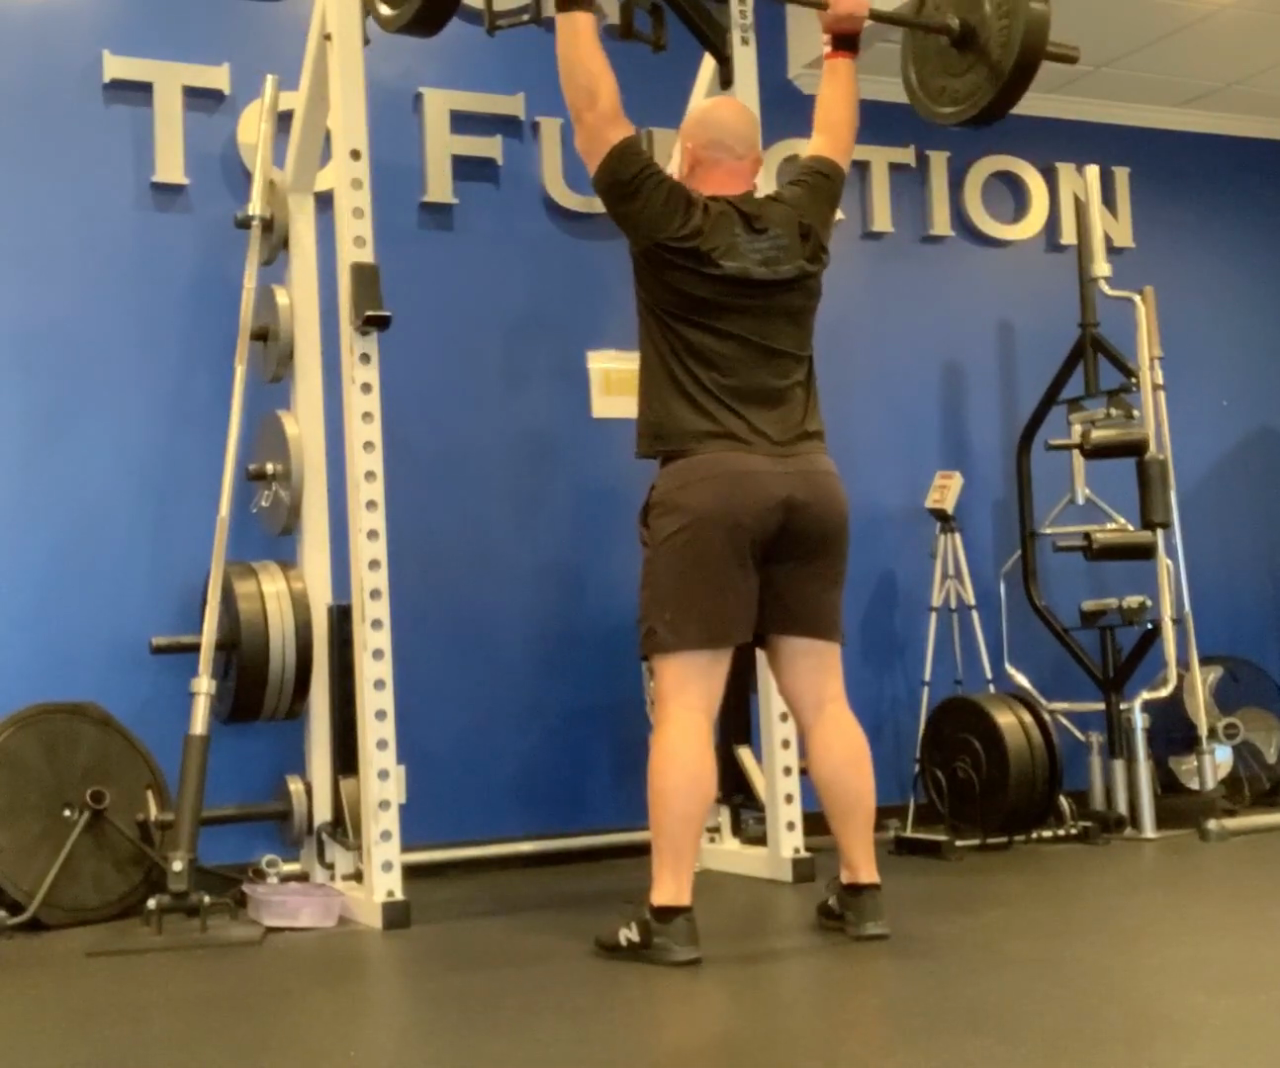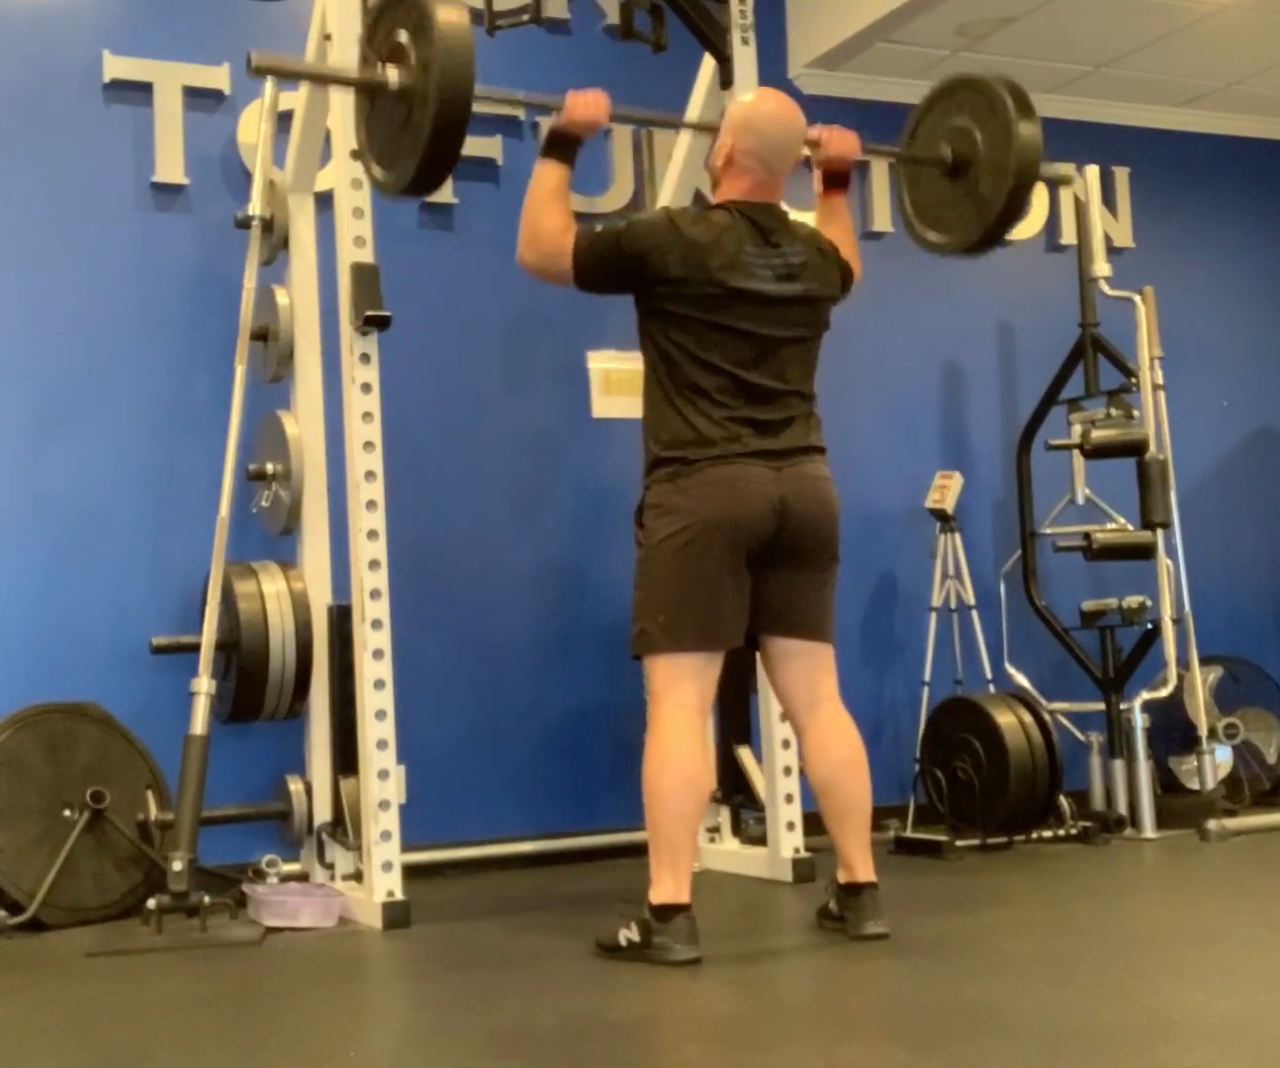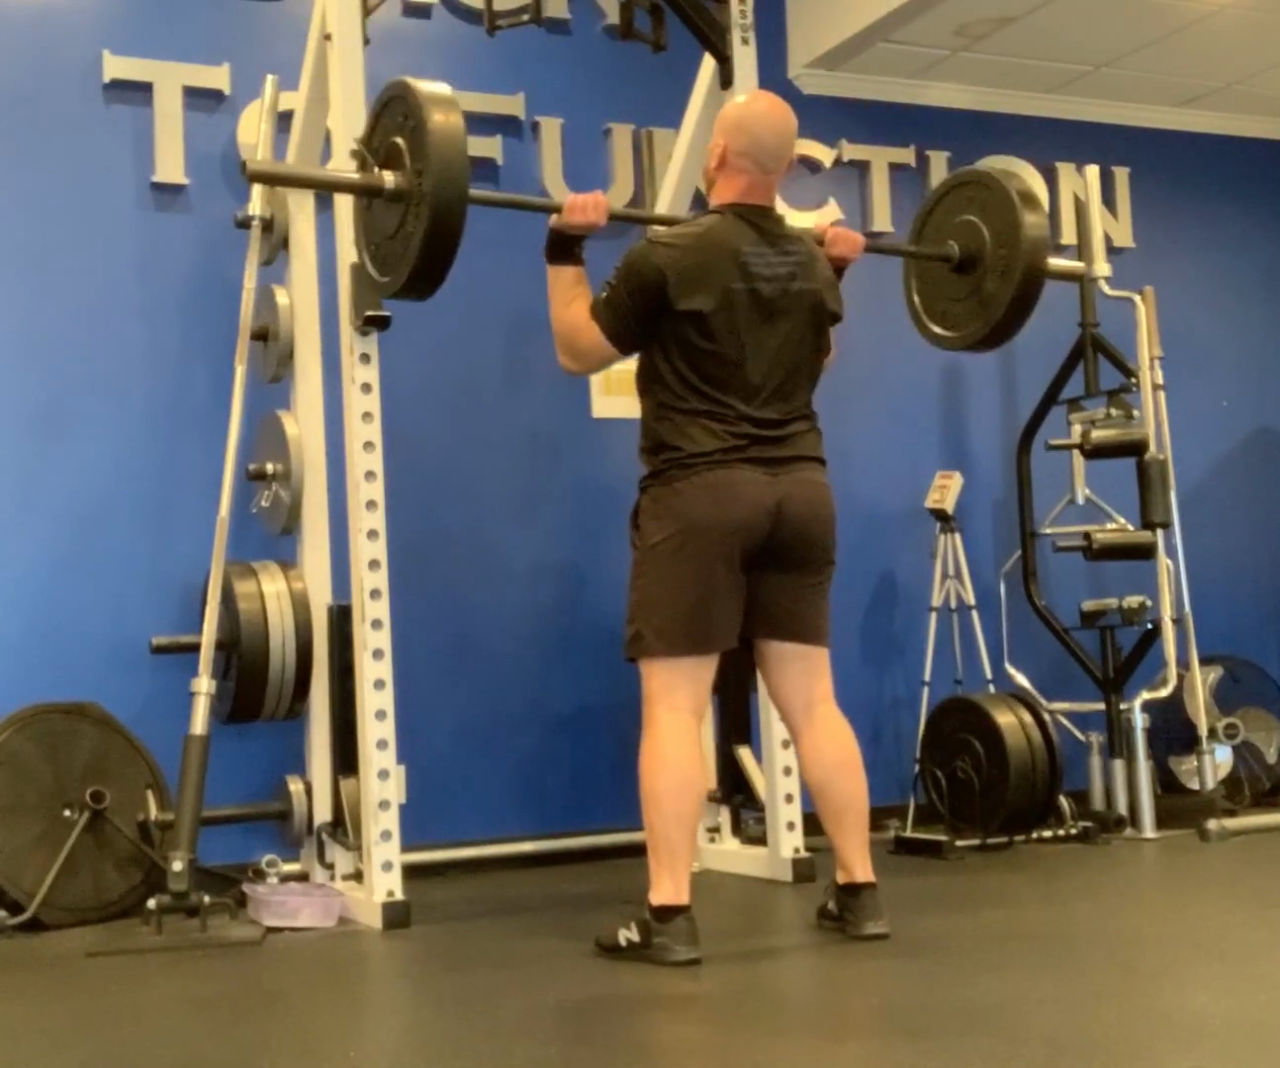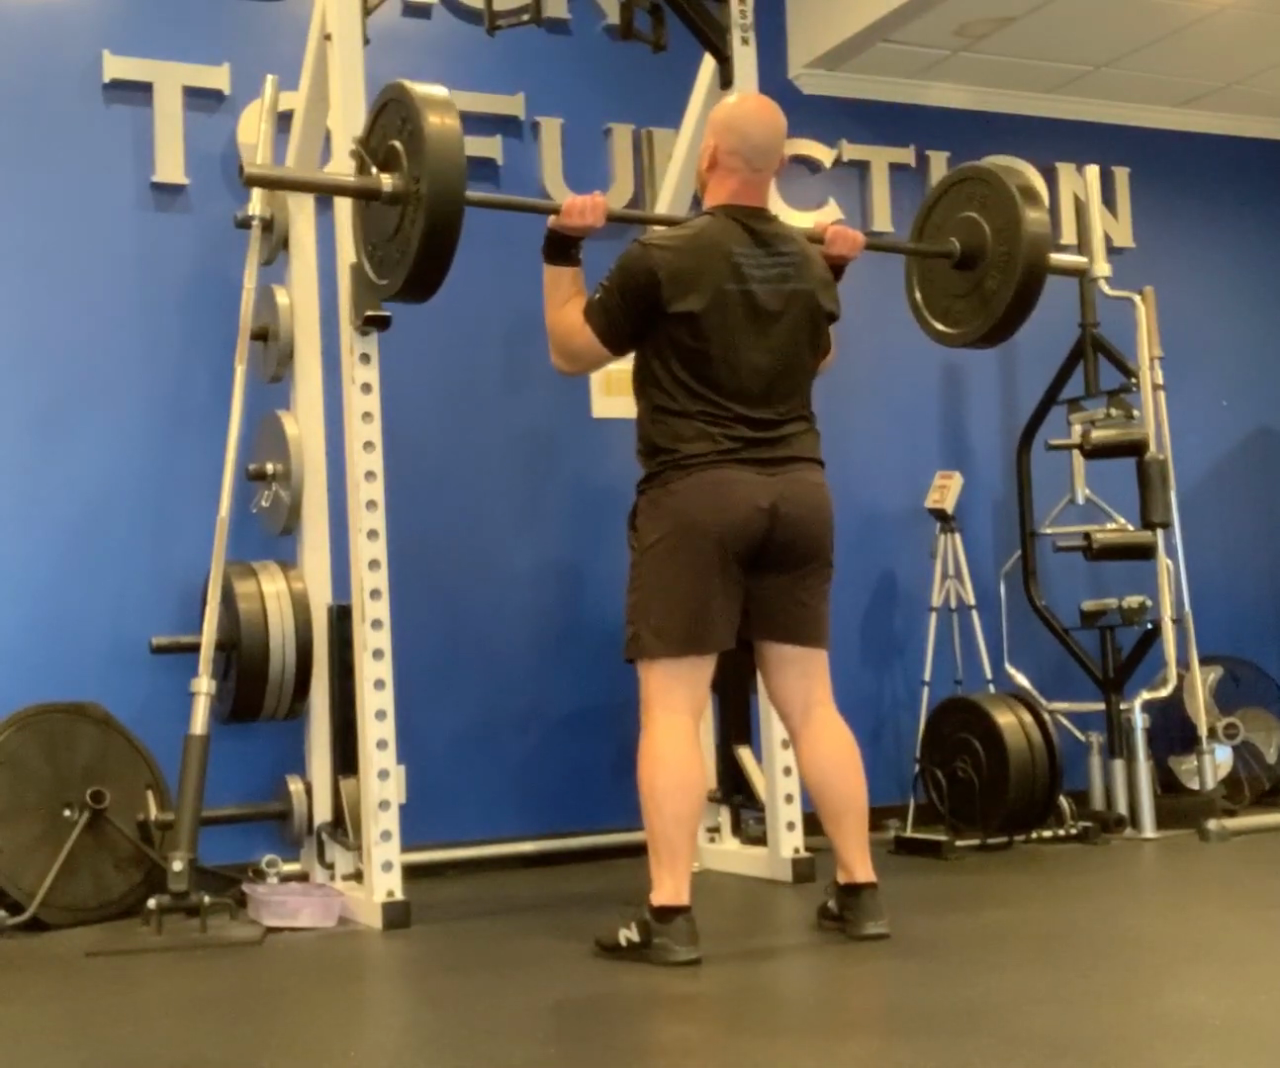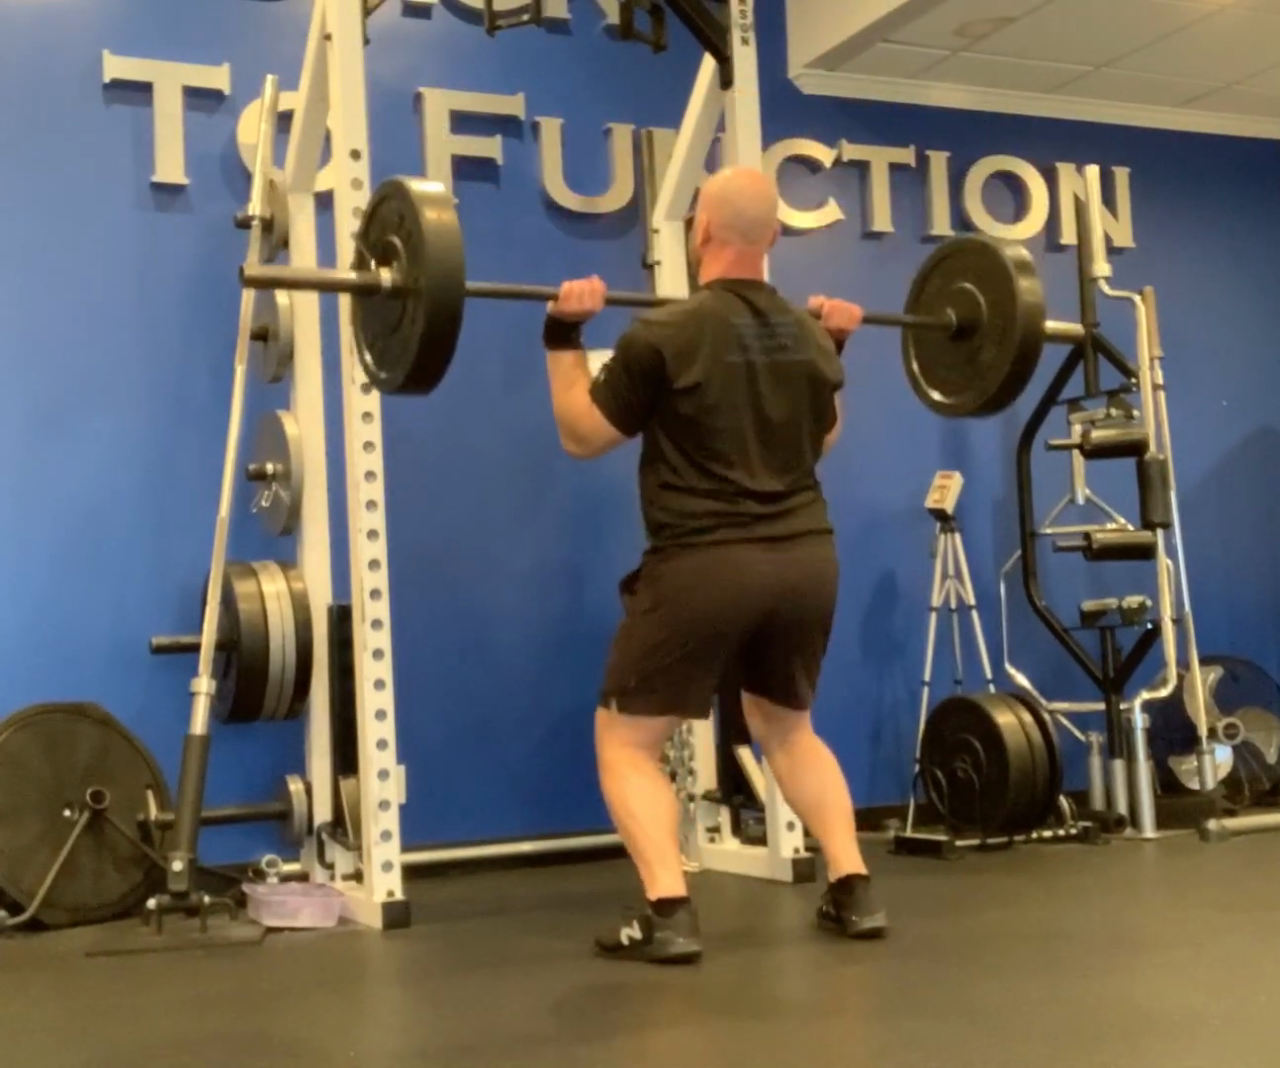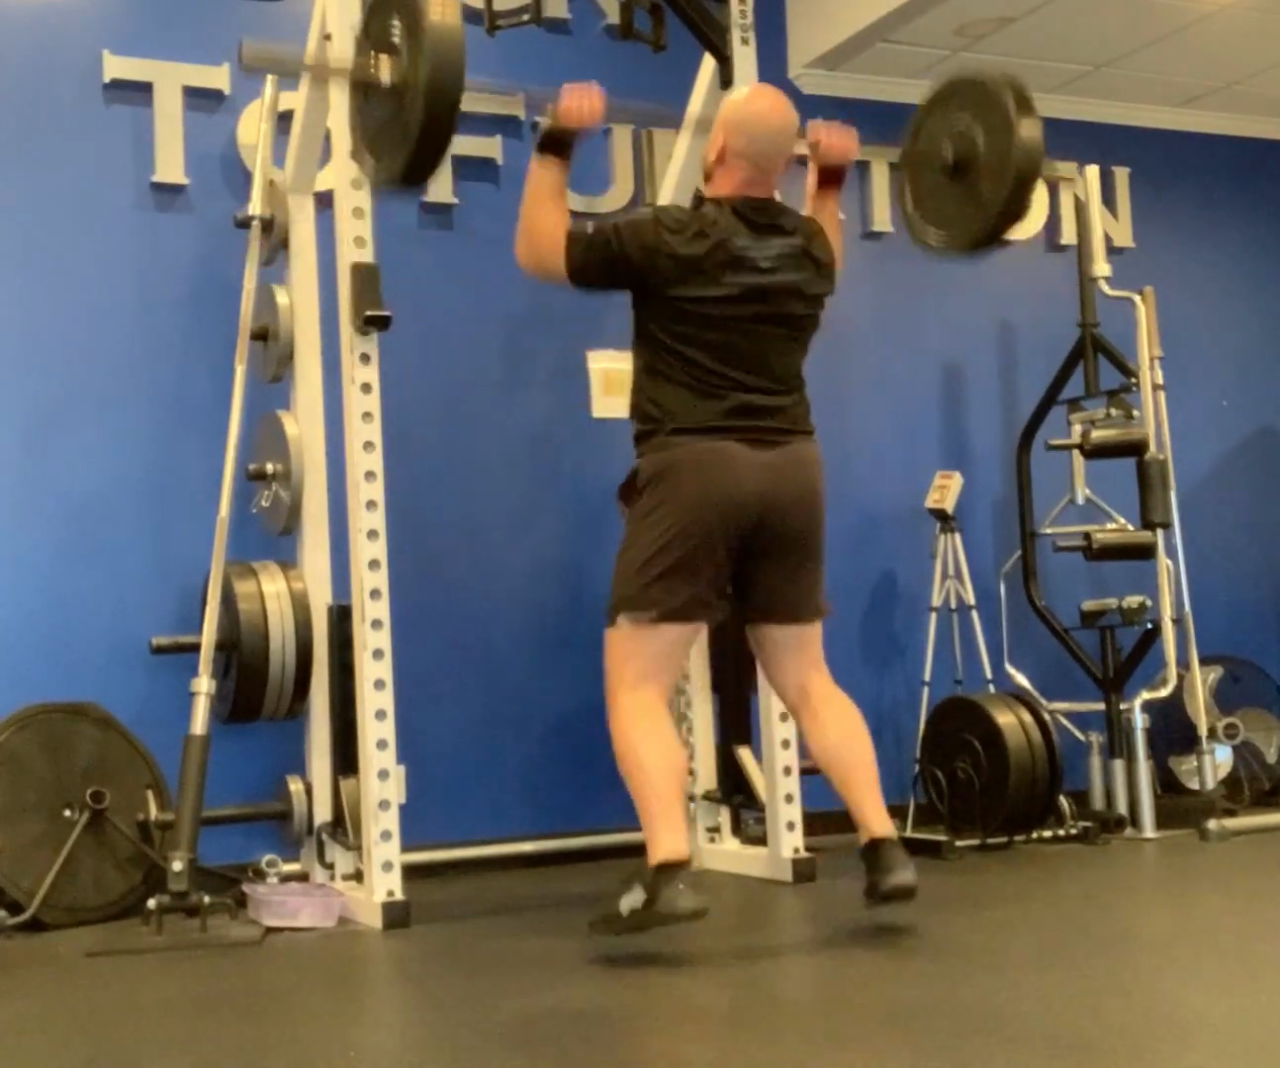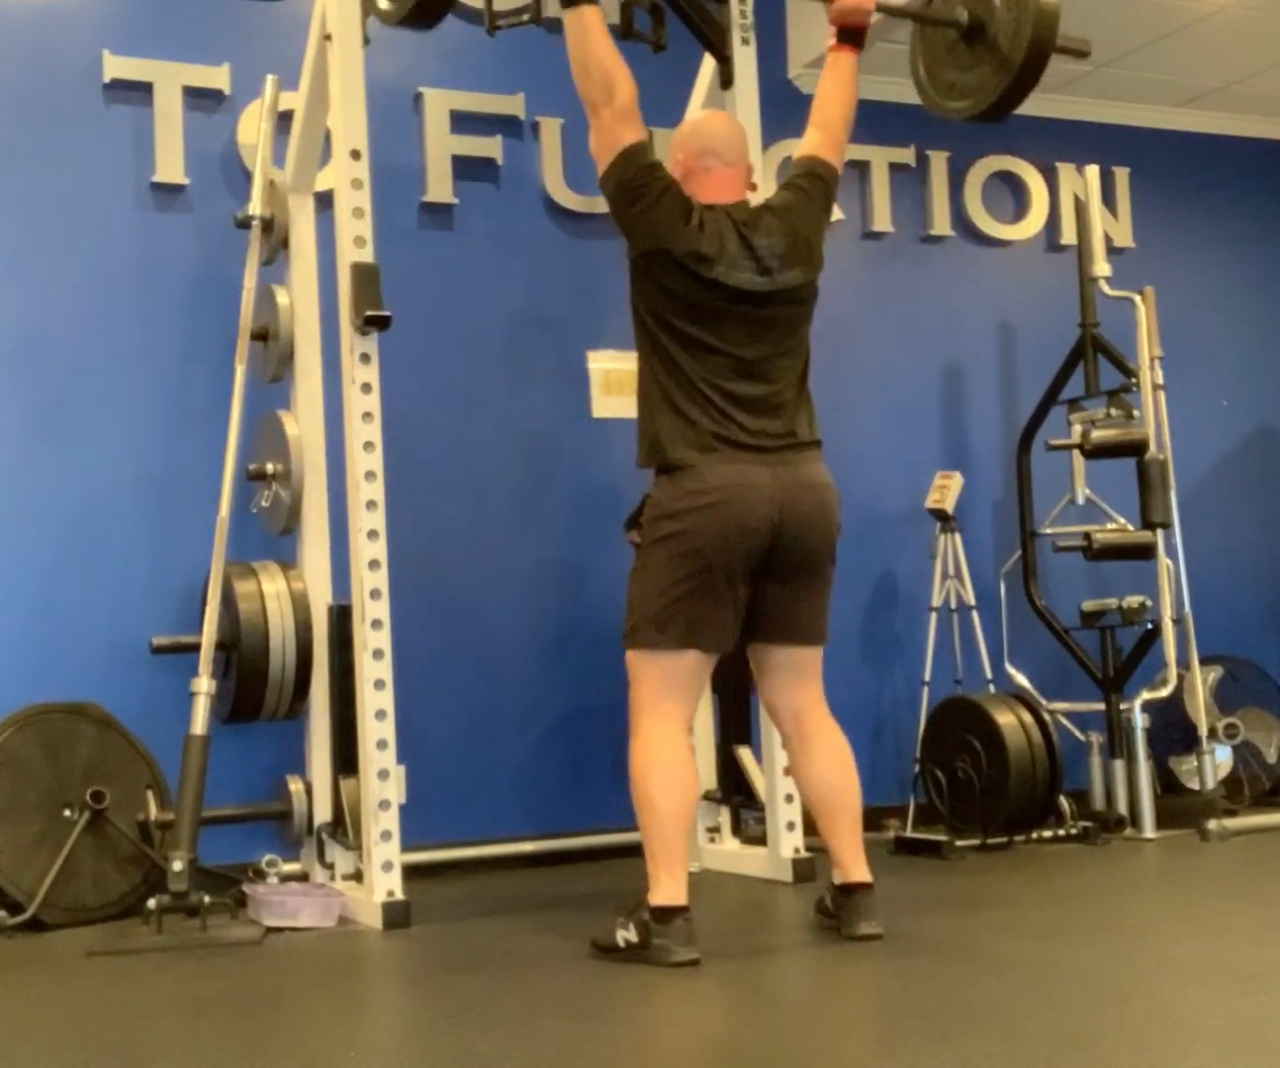
dt=0.4s
person 1, frame 1
left shoulder: (668, 222)
right shoulder: (800, 226)
left elbow: (595, 112)
right elbow: (833, 138)
left hip: (711, 485)
right hip: (809, 482)
left knee: (685, 704)
right knee: (822, 699)
left ankle: (670, 915)
right ankle: (862, 891)
person 1, frame 2
left shoulder: (671, 240)
right shoulder: (813, 257)
left elbow: (540, 248)
left wrist: (563, 142)
right wrist: (841, 178)
left hip: (704, 491)
right hip: (804, 487)
left knee: (679, 703)
right knee: (817, 699)
left ankle: (669, 914)
right ankle: (861, 891)
person 1, frame 3
left shoulder: (669, 253)
right shoulder: (812, 267)
left elbow: (577, 349)
left wrist: (566, 246)
left hip: (700, 494)
right hip: (801, 489)
left knee: (674, 706)
right knee: (811, 701)
left ankle: (669, 916)
right ankle: (860, 891)
person 1, frame 4
left shoulder: (663, 256)
right shoulder: (809, 265)
left elbow: (571, 349)
left wrist: (563, 247)
left hip: (696, 495)
right hip: (799, 489)
left knee: (672, 709)
right knee: (810, 703)
left ankle: (669, 915)
right ankle: (860, 891)
person 1, frame 5
left shoulder: (665, 333)
right shoulder: (807, 336)
left elbow: (582, 434)
left wrist: (563, 334)
left hip: (705, 566)
right hip: (807, 560)
left knee: (625, 744)
right knee: (786, 731)
left ankle: (669, 911)
right ankle: (853, 887)
person 1, frame 6
left shoulder: (665, 237)
right shoulder: (807, 245)
left elbow: (538, 252)
left wrist: (557, 144)
right wrist: (830, 182)
left hip: (694, 472)
right hip: (789, 474)
left knee: (635, 683)
right knee: (806, 679)
left ankle: (669, 873)
right ankle: (883, 847)
person 1, frame 7
left shoulder: (666, 229)
right shoulder: (795, 231)
left elbow: (611, 109)
right elbow: (827, 131)
left hip: (707, 494)
right hip: (805, 491)
left knee: (661, 712)
right knee: (801, 707)
left ankle: (666, 914)
right ankle: (855, 889)
